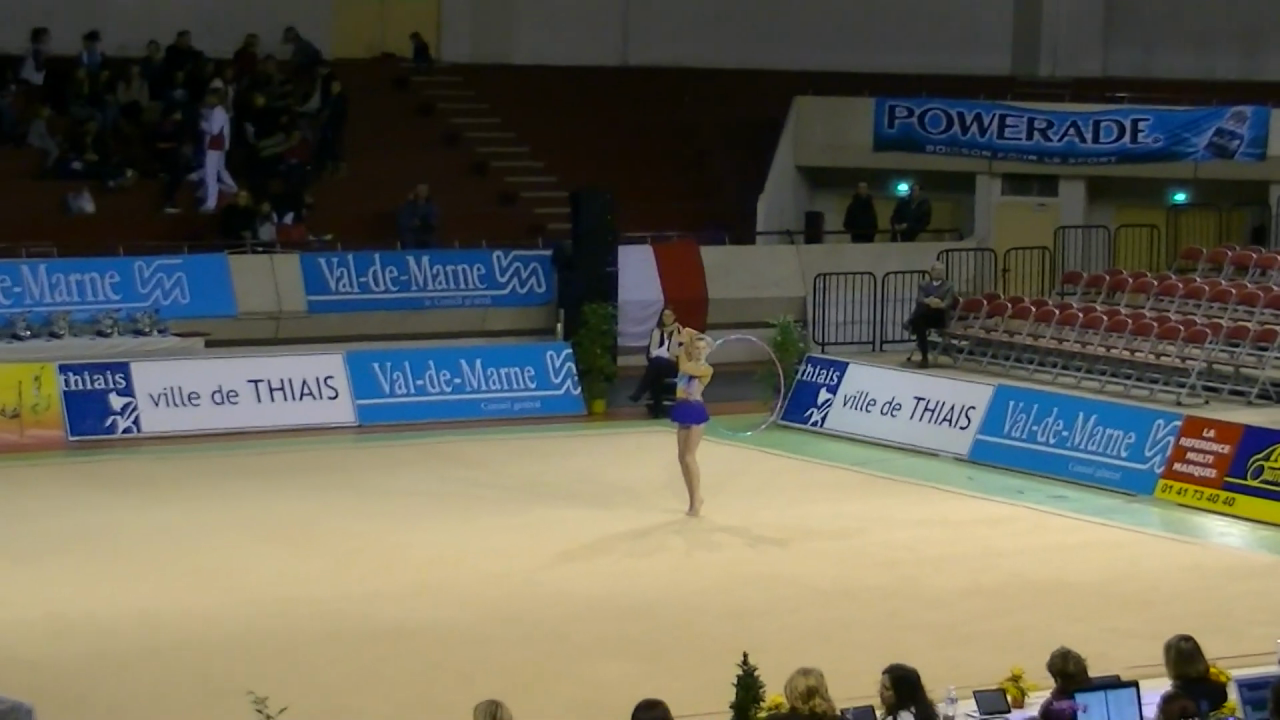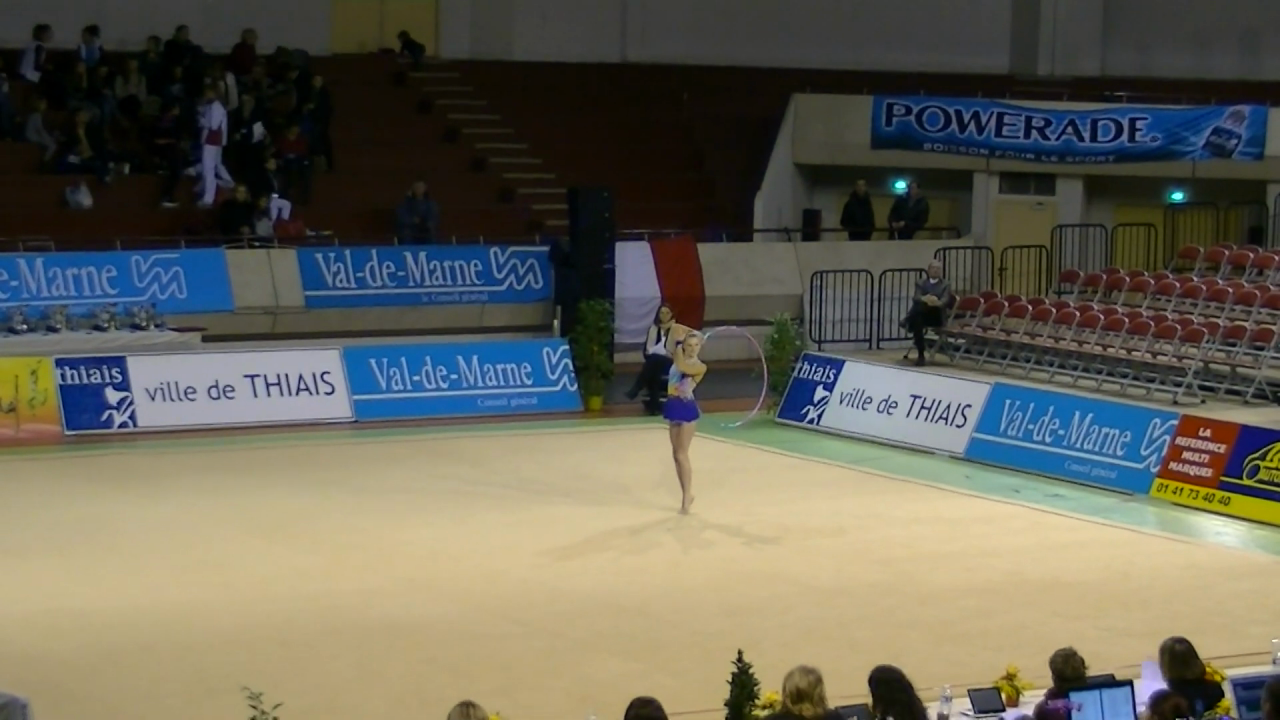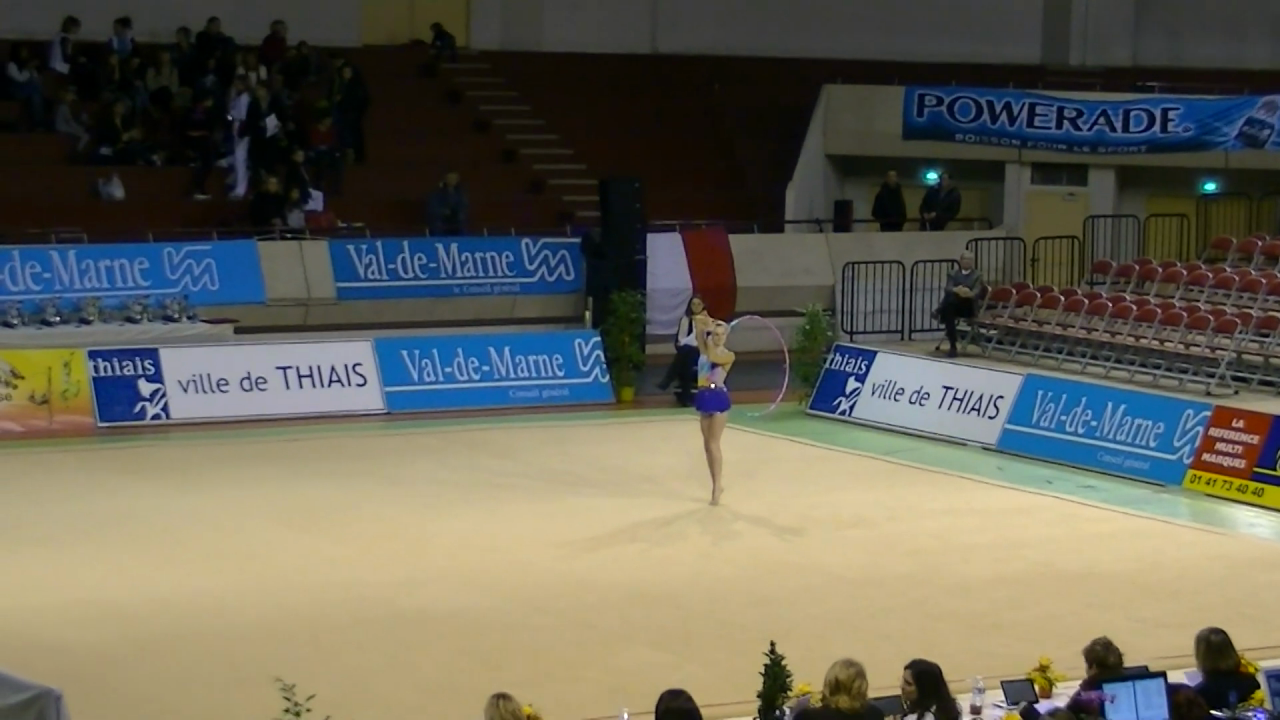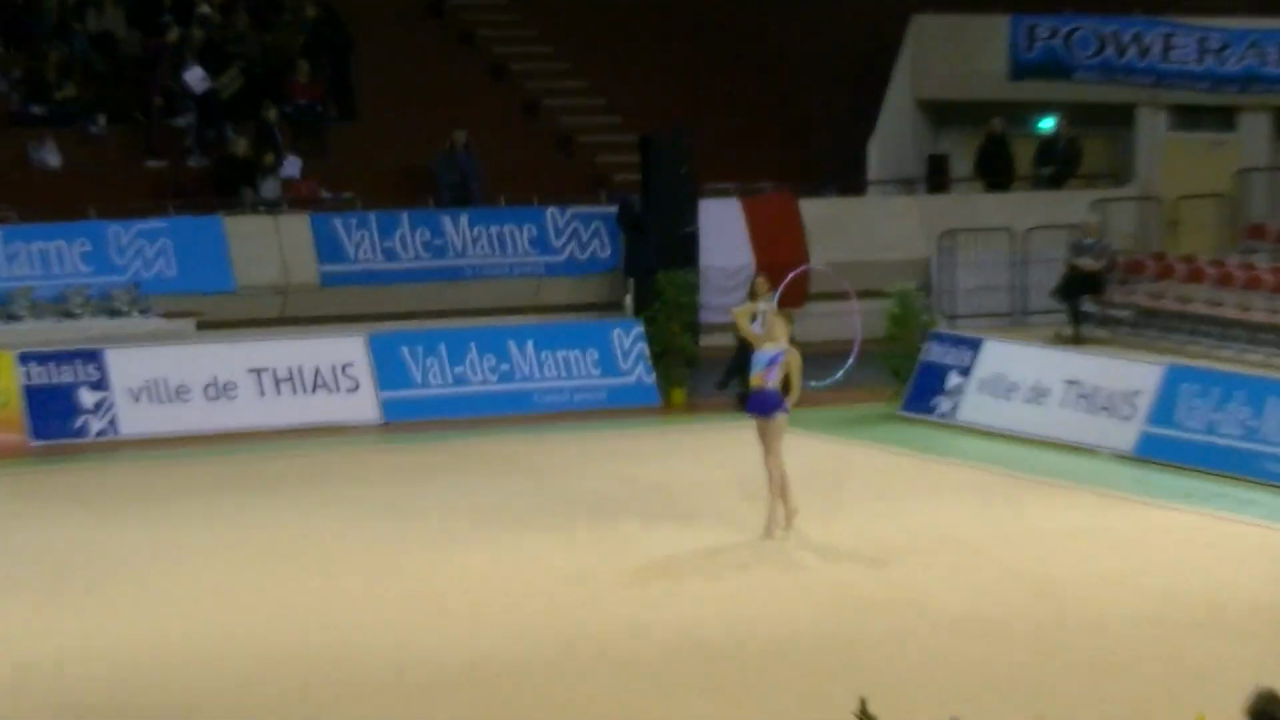
dt=1s
person 1, frame 1
left shoulder: (706, 369)
right shoulder: (689, 362)
left elbow: (683, 367)
right elbow: (686, 332)
left wrist: (683, 344)
left hip: (695, 412)
right hip: (683, 411)
left knee: (689, 457)
right knee: (682, 457)
left ankle: (696, 498)
right ankle: (693, 498)
person 1, frame 2
left shoulder: (700, 367)
right shoulder: (678, 358)
left elbow: (682, 367)
left wrist: (679, 344)
right wrist: (676, 334)
left hip: (686, 408)
right hip: (673, 406)
left knee: (682, 454)
right knee: (676, 454)
left ankle: (687, 495)
right ankle: (686, 494)
person 1, frame 3
left shoulder: (728, 355)
right shoulder: (704, 349)
left elbow: (713, 357)
right elbow: (697, 320)
left wrist: (709, 339)
left hip: (718, 398)
right hip: (703, 397)
left knee: (713, 445)
right knee: (707, 445)
left ankle: (717, 486)
right ankle: (716, 484)
person 1, frame 4
left shoulder: (790, 353)
right shoulder: (761, 342)
left elbow: (795, 388)
left wrist: (784, 408)
right wrist: (763, 311)
left hip: (774, 402)
right hip: (757, 401)
left knee: (771, 459)
right knee: (774, 458)
